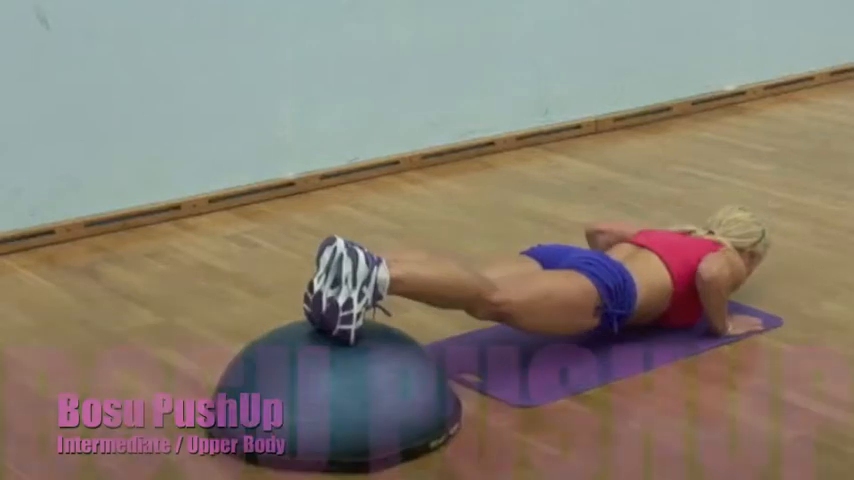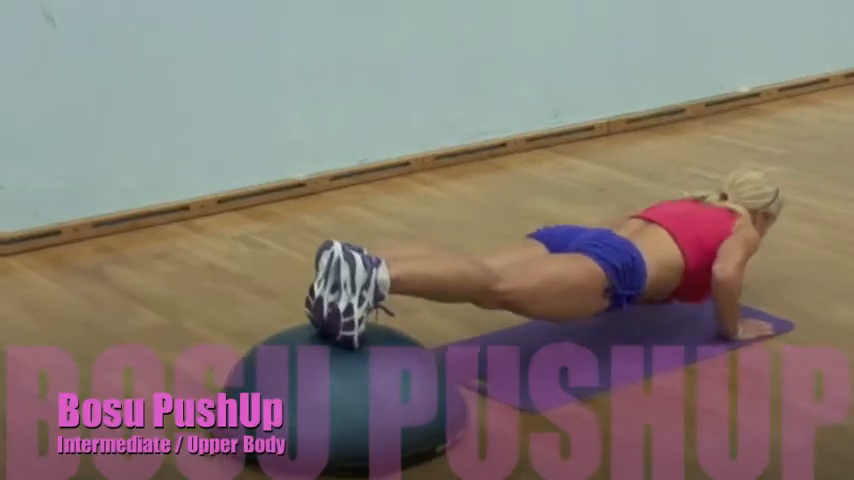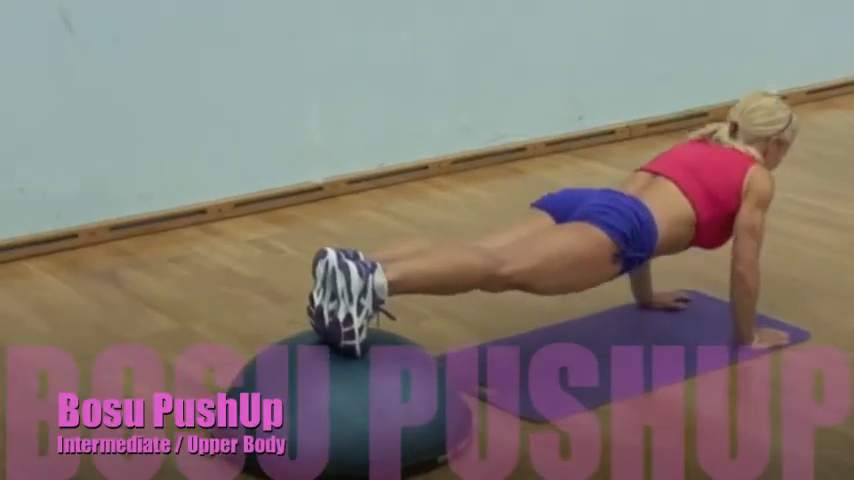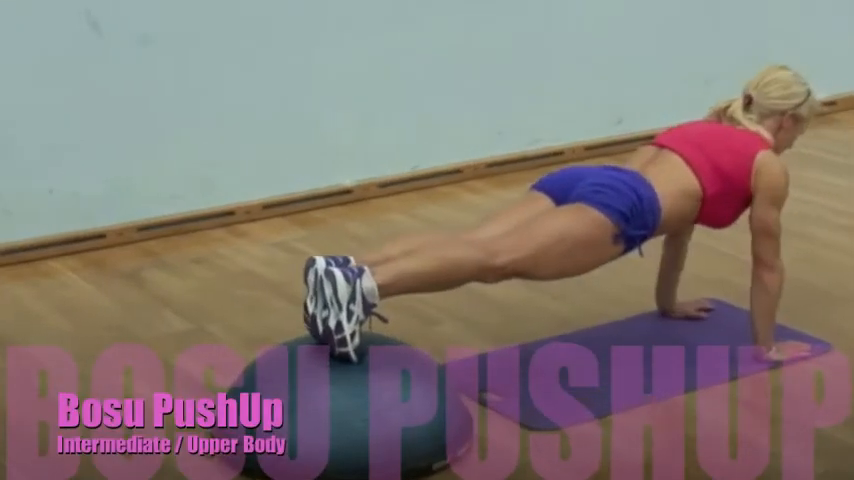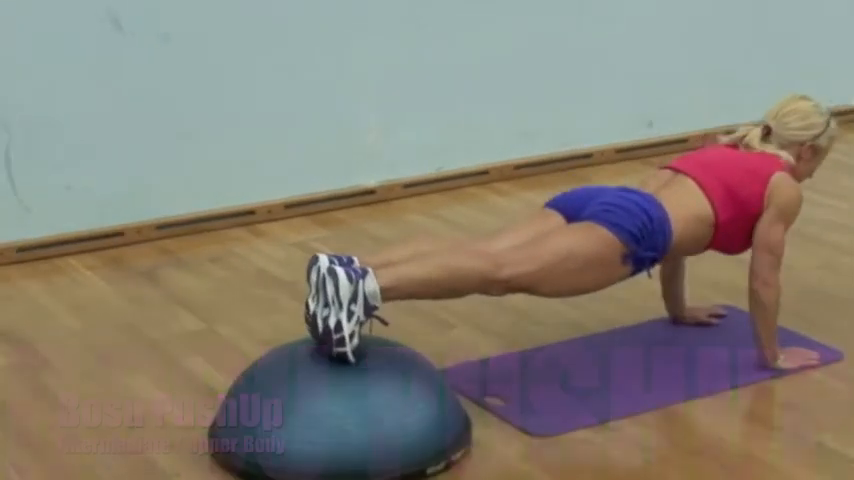
dt=0.4s
person 1, frame 1
left shoulder: (668, 236)
right shoulder: (731, 262)
left elbow: (597, 228)
right elbow: (709, 274)
right wrist: (722, 324)
left hip: (561, 256)
right hip: (606, 288)
left knee: (481, 287)
right knee: (496, 299)
left ankle: (357, 262)
right ankle: (377, 276)
person 1, frame 2
left shoulder: (681, 205)
right shoulder: (743, 232)
right elbow: (724, 276)
left wrist: (637, 277)
right wrist: (732, 328)
left hip: (568, 240)
right hip: (614, 267)
left knee: (480, 273)
right knee: (501, 289)
left ankle: (356, 264)
right ankle: (376, 278)
person 1, frame 3
left shoulder: (691, 148)
right shoulder: (757, 179)
right elbow: (743, 267)
left wrist: (646, 296)
right wrist: (748, 337)
left hip: (578, 201)
right hip: (615, 228)
left knee: (477, 253)
right knee: (504, 271)
left ankle: (353, 267)
right ankle: (375, 283)
person 1, frame 4
left shoulder: (705, 129)
right shoulder: (769, 166)
left elbow: (676, 210)
right elbow: (767, 265)
left wrist: (667, 304)
right wrist: (766, 348)
left hip: (581, 180)
right hip: (620, 204)
left knee: (470, 243)
right knee: (500, 260)
left ankle: (347, 270)
right ankle: (367, 288)
person 1, frame 5
left shoulder: (724, 154)
right shoulder: (784, 188)
right elbow: (764, 281)
left wrist: (677, 310)
right wrist: (772, 355)
left hip: (592, 200)
right hip: (629, 226)
left knee: (474, 253)
right knee: (505, 273)
left ankle: (348, 271)
right ankle: (369, 289)
